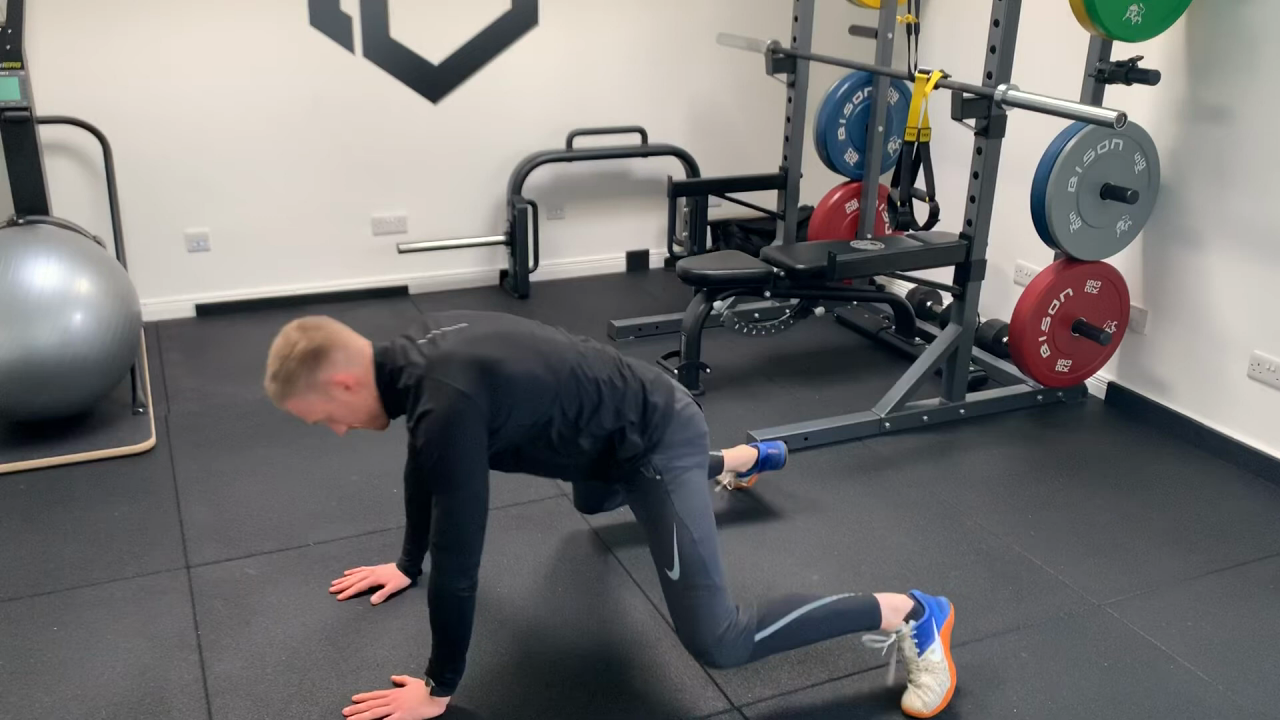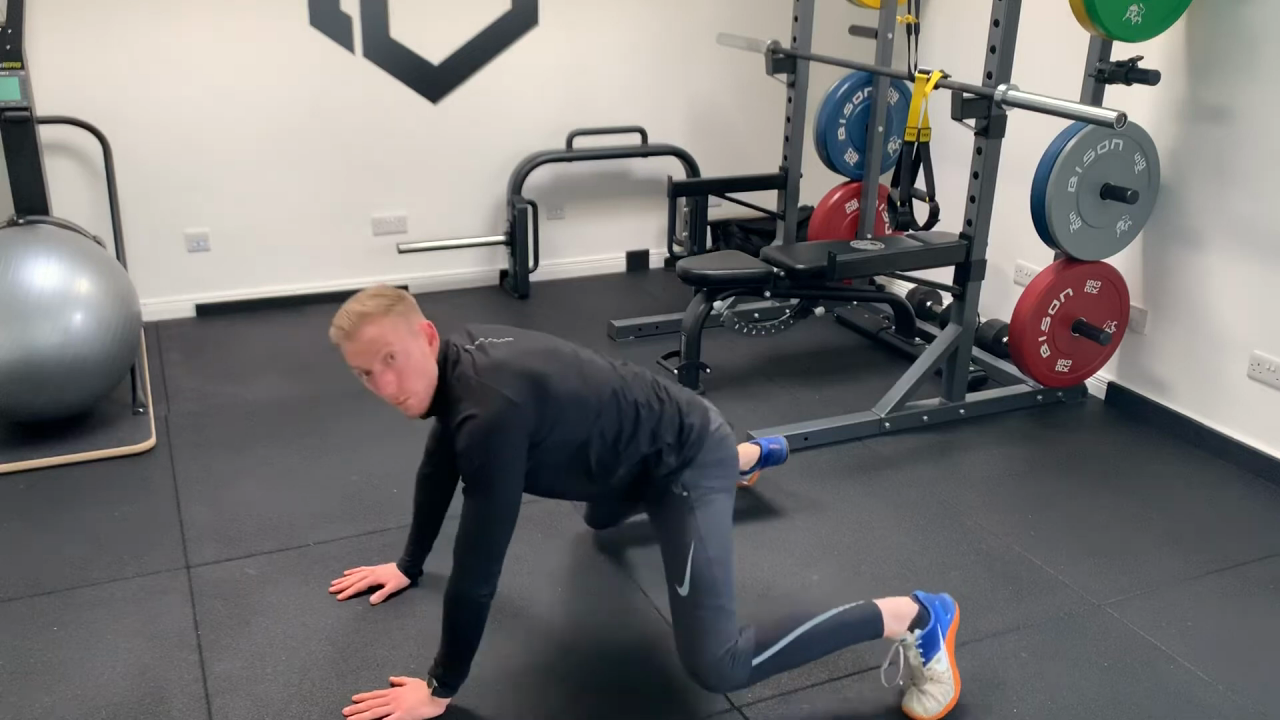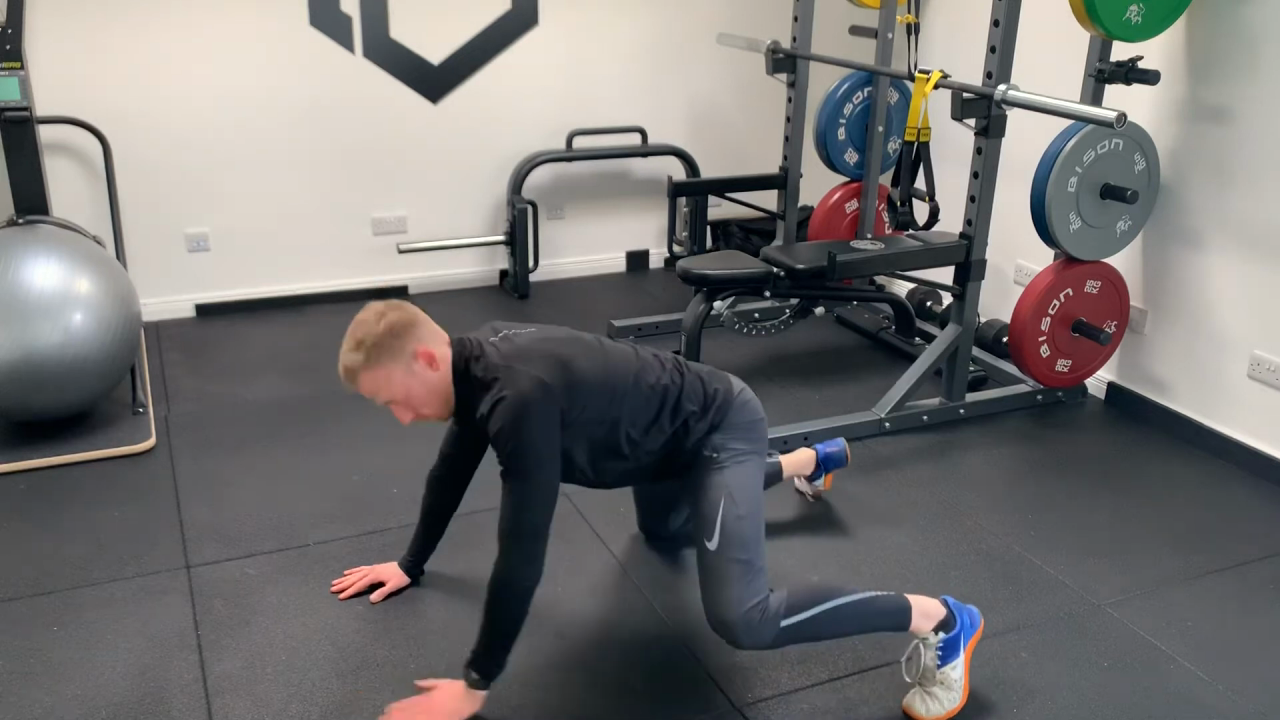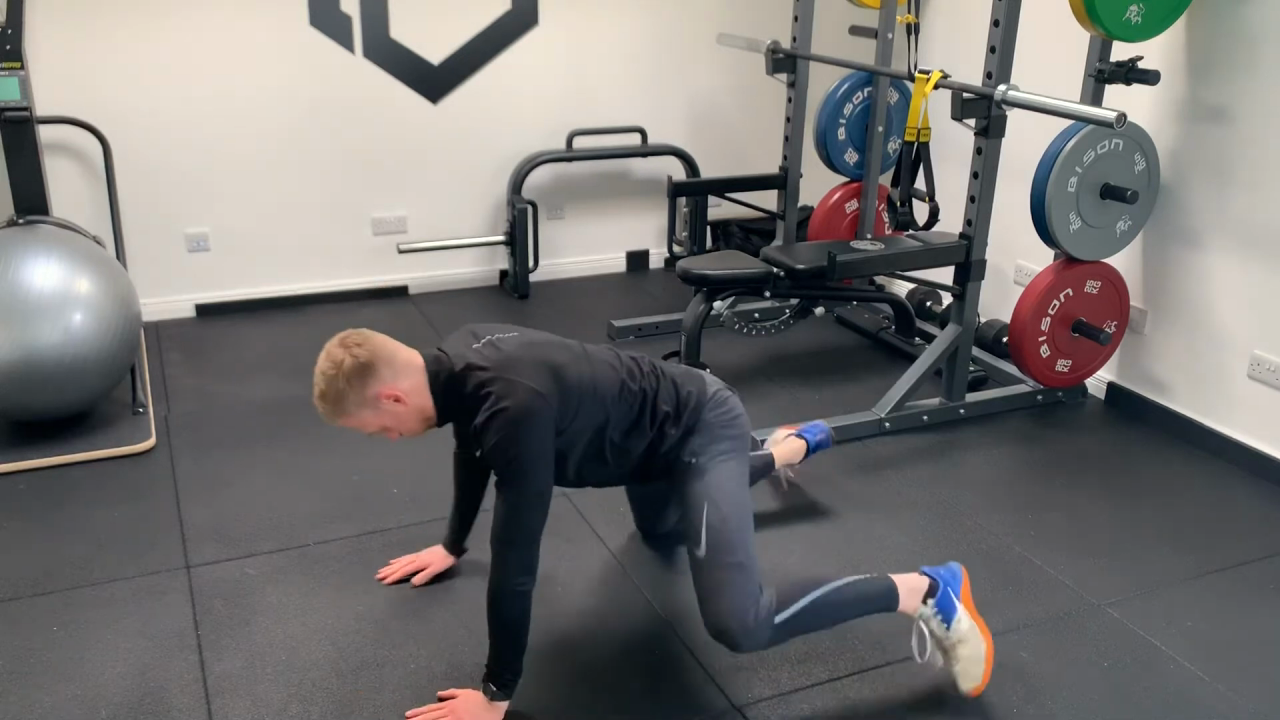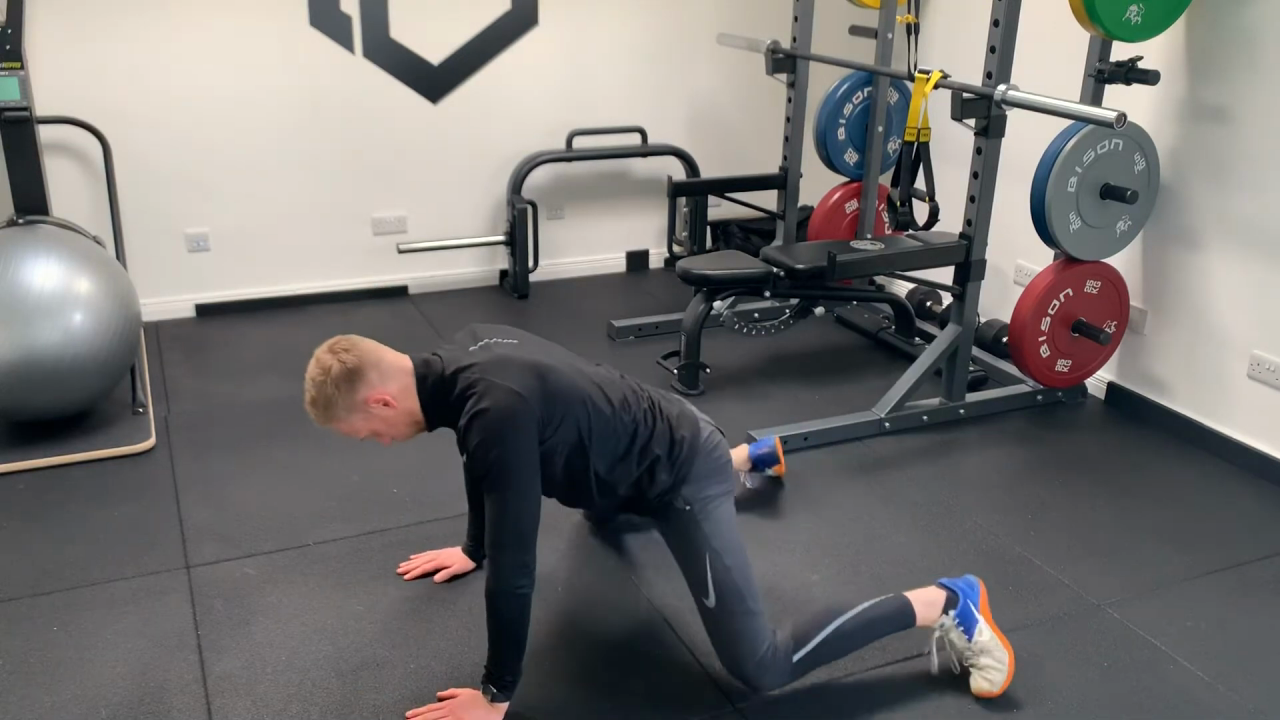
dt=0.4s
person 1, frame 1
left shoulder: (446, 403)
right shoulder: (418, 353)
left elbow: (458, 557)
right elbow: (422, 469)
right wrist: (406, 564)
left hip: (654, 435)
right hip: (624, 422)
left knee: (718, 641)
right knee: (595, 502)
left ankle: (909, 613)
right ankle: (744, 461)
person 1, frame 2
left shoulder: (491, 410)
right shoulder: (461, 360)
left elbow: (478, 565)
right elbow: (438, 468)
right wrist: (407, 565)
left hip: (689, 459)
right hip: (648, 440)
left knee: (720, 665)
right knee: (600, 518)
left ankle: (915, 618)
right ankle: (753, 454)
person 1, frame 3
left shoulder: (520, 395)
right shoulder: (477, 360)
left elbow: (522, 554)
right elbow: (453, 467)
right wrist: (410, 564)
left hip: (720, 425)
right hip: (673, 425)
left knee: (742, 617)
right knee: (661, 533)
left ankle: (939, 620)
right ankle: (810, 462)
person 1, frame 4
left shoulder: (513, 405)
right shoulder: (457, 359)
left elbow: (516, 561)
right elbow: (471, 453)
right wrist: (450, 545)
left hip: (697, 424)
right hip: (658, 422)
left knee: (740, 622)
right knee: (660, 531)
left ankle: (928, 590)
right ankle: (792, 446)
person 1, frame 5
left shoulder: (496, 409)
right shoulder: (461, 357)
left elbow: (515, 567)
right elbow: (479, 464)
right wrist: (470, 548)
left hip: (680, 471)
right hip: (646, 446)
right knee: (601, 513)
left ankle: (947, 604)
right ankle: (748, 460)
